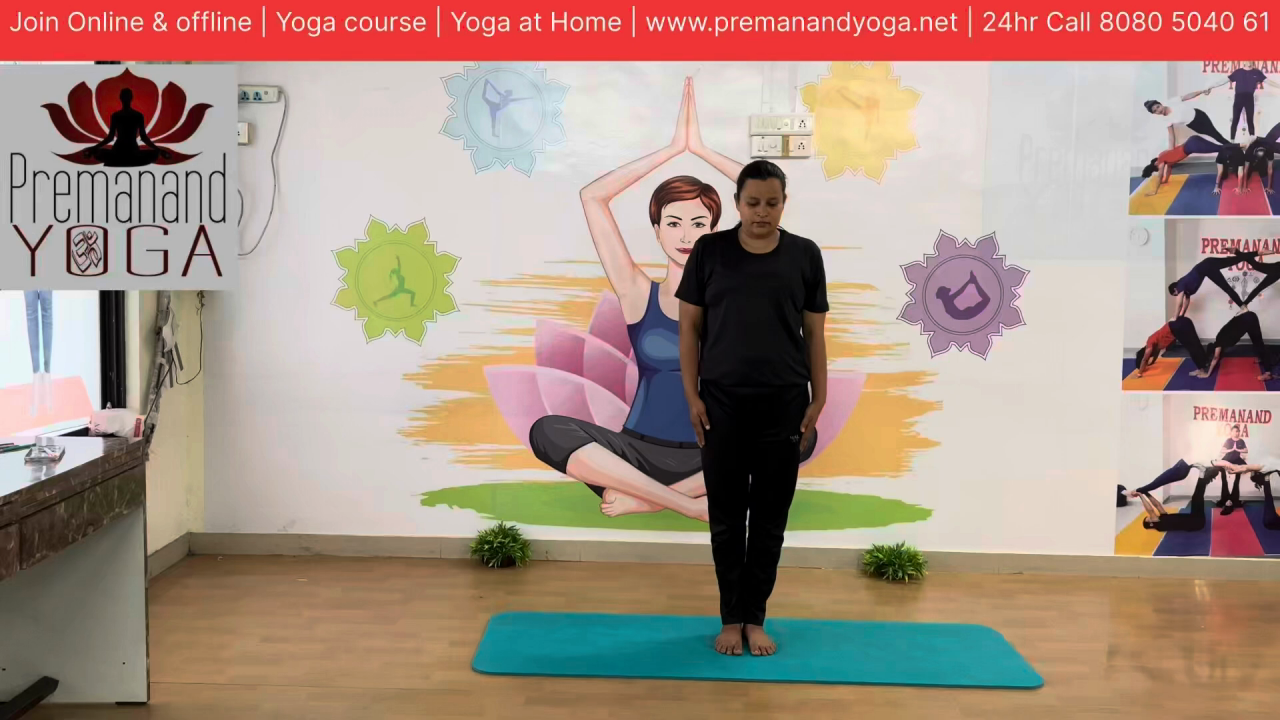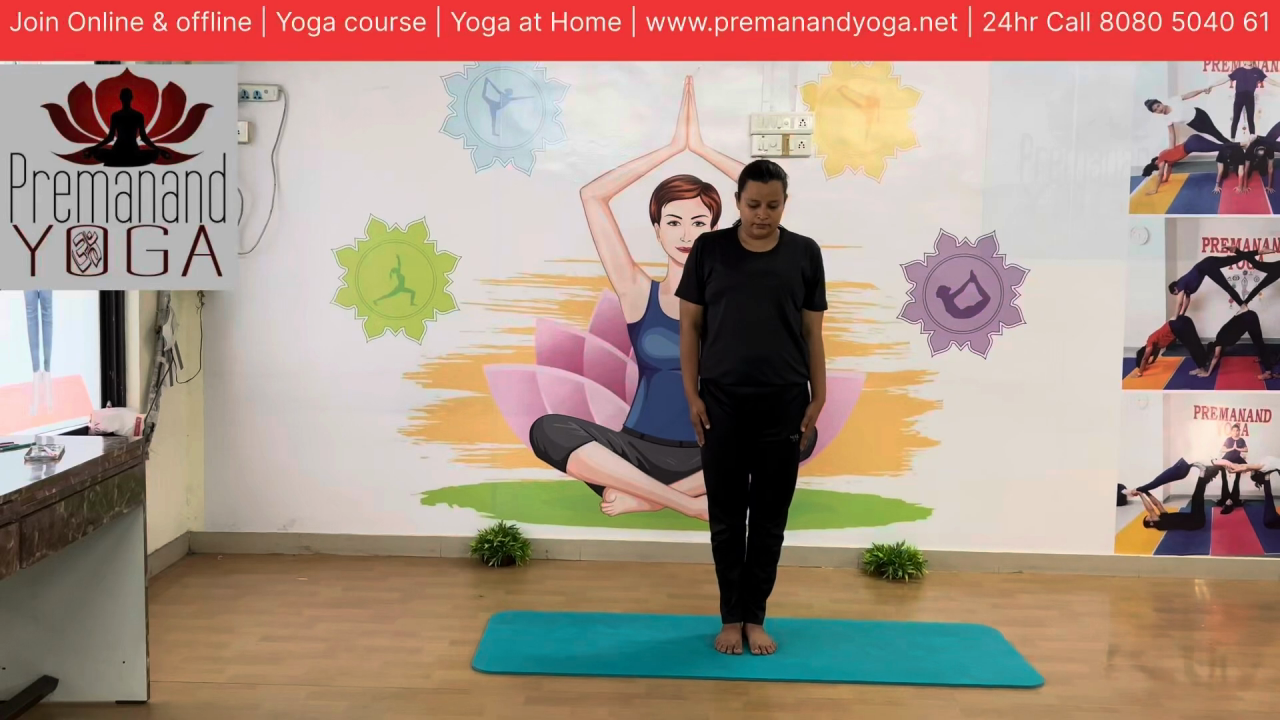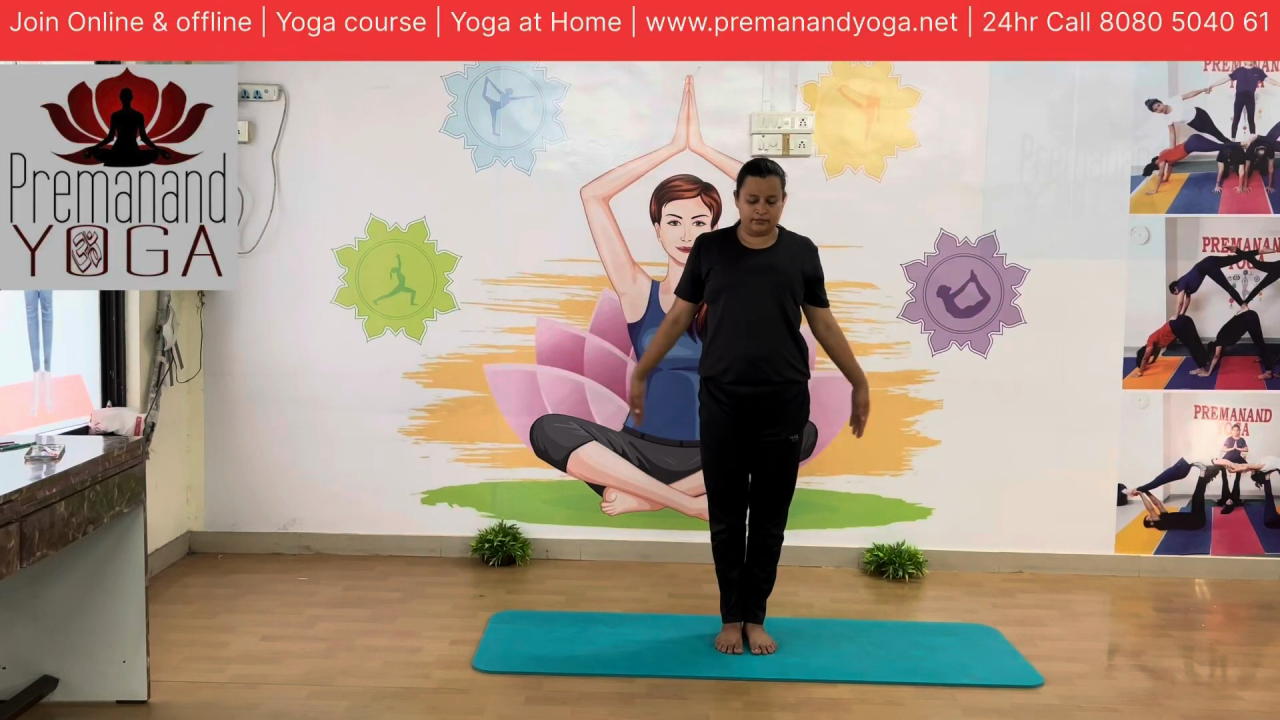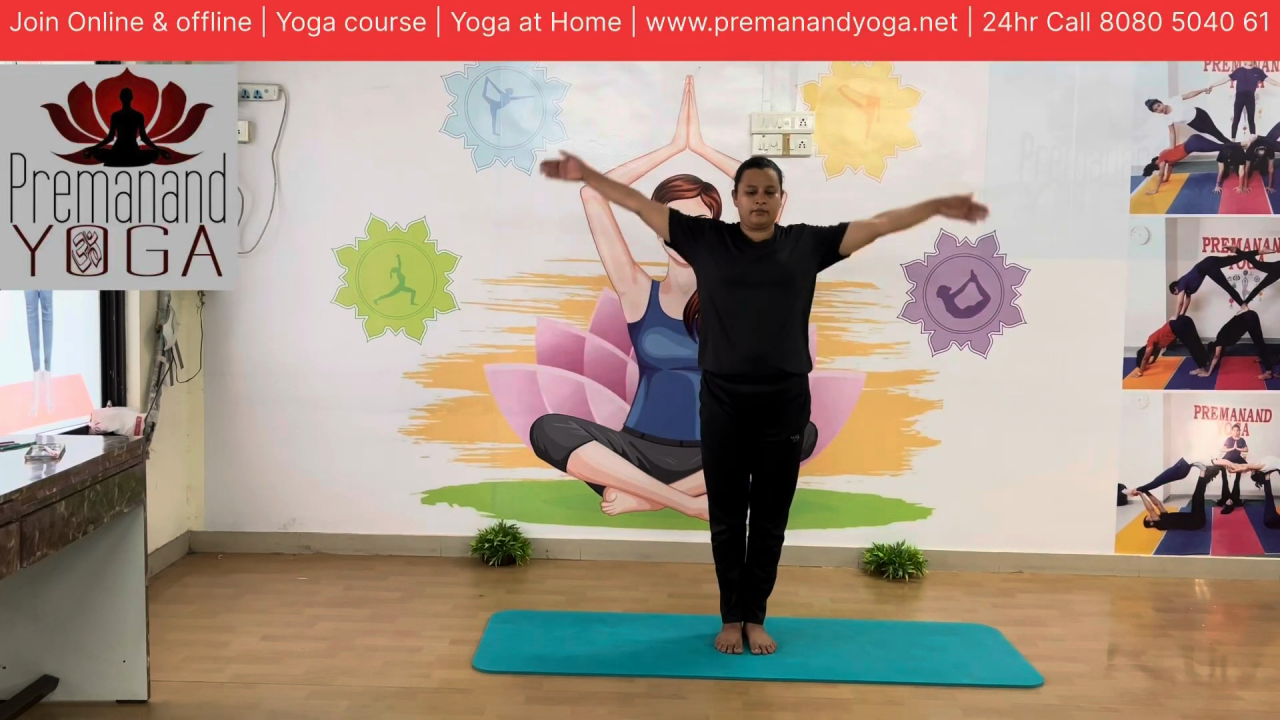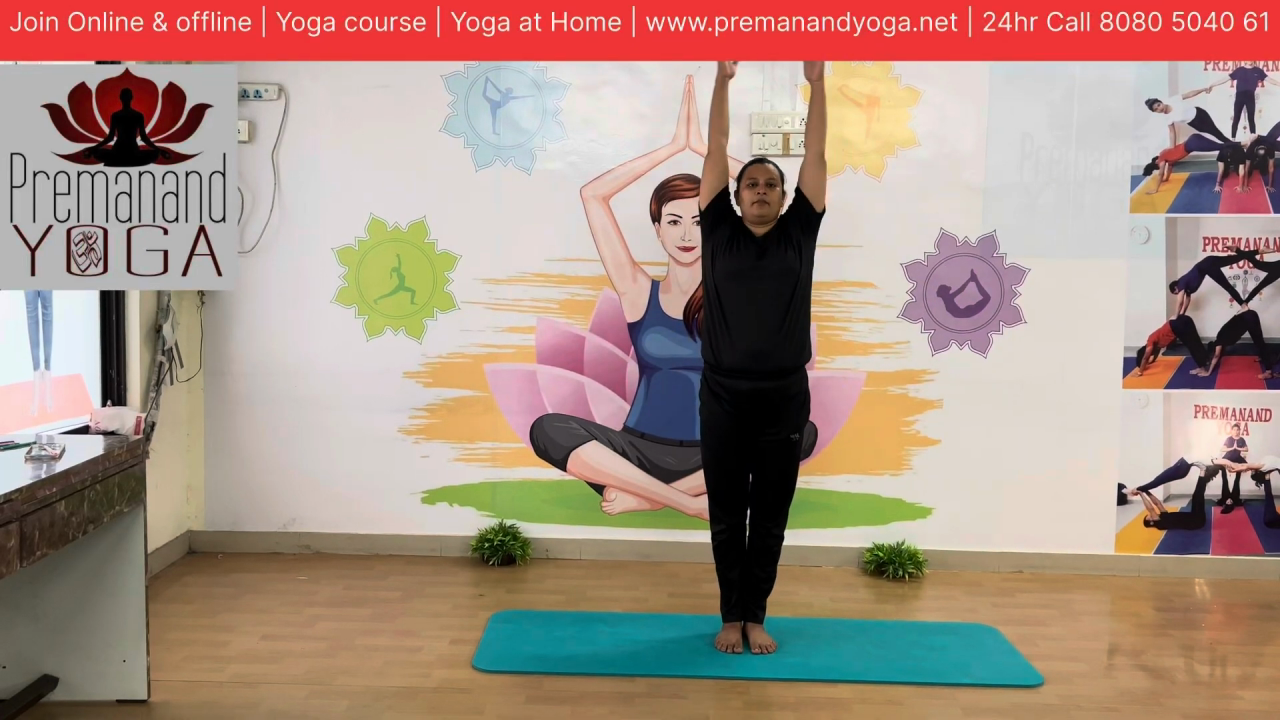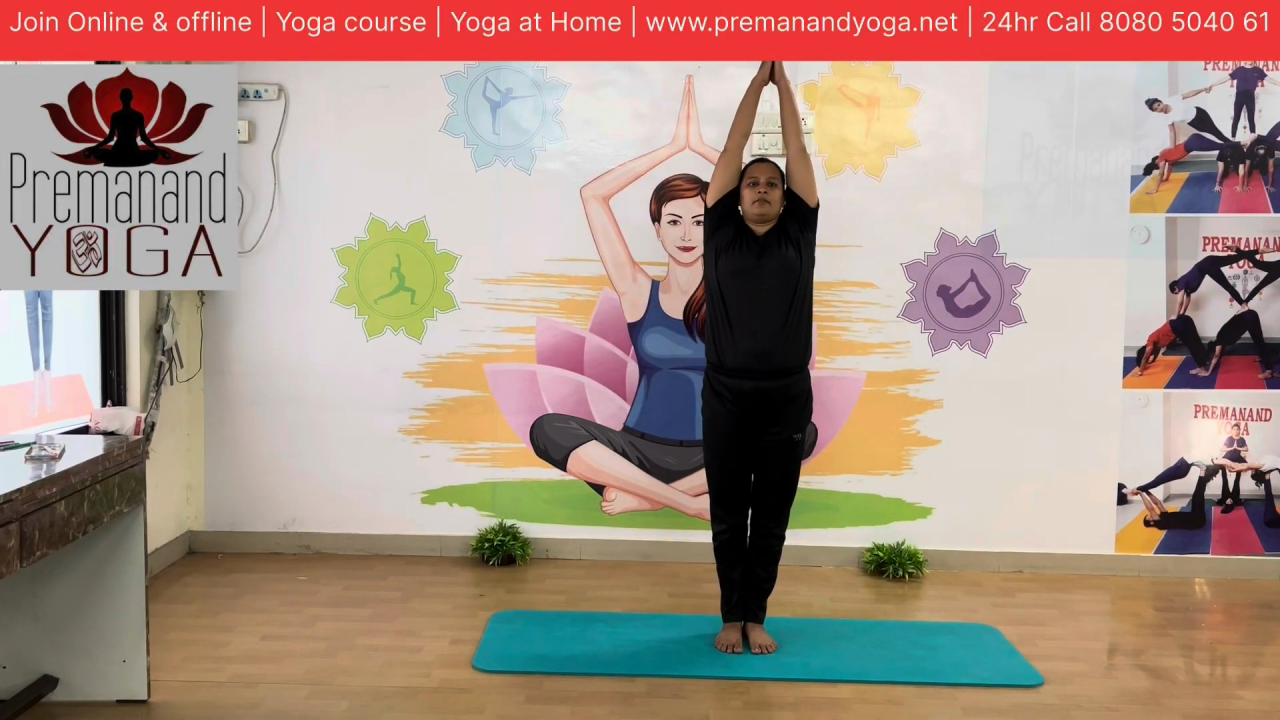
dt=0.5s
person 1, frame 1
left shoulder: (805, 254)
right shoulder: (709, 250)
left elbow: (814, 332)
right elbow: (690, 326)
left wrist: (818, 399)
right wrist: (692, 395)
left hip: (783, 403)
right hip: (722, 402)
left knee: (770, 517)
right knee: (726, 516)
left ankle: (755, 617)
right ankle: (730, 617)
person 1, frame 2
left shoulder: (804, 253)
right shoulder: (709, 248)
left elbow: (812, 331)
right elbow: (690, 325)
left wrist: (818, 399)
right wrist: (692, 394)
left hip: (783, 403)
right hip: (722, 401)
left knee: (770, 516)
right knee: (727, 515)
left ankle: (755, 616)
right ankle: (731, 616)
person 1, frame 3
left shoulder: (802, 252)
right shoulder: (710, 248)
left elbow: (823, 323)
right elbow: (679, 316)
left wrist: (859, 382)
right wrist: (642, 370)
left hip: (784, 400)
right hip: (722, 399)
left knee: (770, 515)
right knee: (726, 514)
left ankle: (755, 616)
right ankle: (731, 616)
person 1, frame 4
left shoulder: (805, 243)
right shoulder: (707, 239)
left elbow: (874, 226)
right elbow: (644, 207)
left wrist: (935, 207)
right wrist: (588, 177)
left hip: (784, 400)
right hip: (723, 400)
left knee: (770, 518)
right knee: (726, 516)
left ankle: (755, 616)
right ankle: (730, 617)
person 1, frame 5
left shoulder: (799, 233)
right shoulder: (719, 231)
left elbow: (815, 156)
right elbow: (715, 151)
left wrist: (817, 85)
right wrist: (721, 80)
left hip: (784, 397)
right hip: (723, 396)
left knee: (770, 516)
right knee: (726, 515)
left ankle: (755, 615)
right ankle: (730, 615)
person 1, frame 6
left shoulder: (800, 232)
right shoulder: (721, 231)
left elbow: (798, 152)
right elbow: (731, 149)
left wrist: (783, 82)
right wrist: (756, 82)
left hip: (786, 396)
right hip: (726, 395)
left knee: (771, 516)
right knee: (728, 514)
left ankle: (755, 615)
right ankle: (731, 615)
person 2, frame 1
right shoulder: (638, 294)
right elbow: (592, 197)
left wrist: (699, 148)
right wrist: (673, 148)
right hip: (640, 453)
right knee: (548, 432)
left ankle: (645, 496)
right ankle: (694, 504)
person 2, frame 2
right shoulder: (637, 292)
right elbow: (592, 196)
left wrist: (700, 147)
right wrist: (673, 147)
left hip: (709, 456)
right hip: (641, 452)
right knee: (548, 431)
left ankle: (642, 496)
right ankle: (692, 501)
person 2, frame 3
right shoulder: (638, 293)
right elbow: (592, 196)
left wrist: (702, 147)
right wrist: (675, 146)
right hip: (640, 453)
left knee: (802, 434)
right knee: (548, 431)
left ankle: (645, 495)
right ankle: (692, 503)
person 2, frame 4
right shoulder: (638, 292)
right elbow: (592, 196)
left wrist: (700, 146)
right wrist: (674, 147)
right hip: (642, 452)
left knee: (801, 432)
right knee: (548, 430)
left ankle: (646, 496)
right ankle: (695, 503)
person 2, frame 5
right shoulder: (638, 291)
right elbow: (592, 195)
left wrist: (700, 144)
right wrist: (673, 146)
right hip: (642, 452)
left knee: (800, 433)
right knee: (548, 430)
left ankle: (646, 496)
right ankle: (694, 502)
person 2, frame 6
right shoulder: (638, 290)
right elbow: (592, 195)
left wrist: (699, 145)
right wrist: (673, 146)
right hip: (641, 453)
left knee: (801, 432)
right knee: (548, 430)
left ankle: (646, 495)
right ankle: (695, 503)
